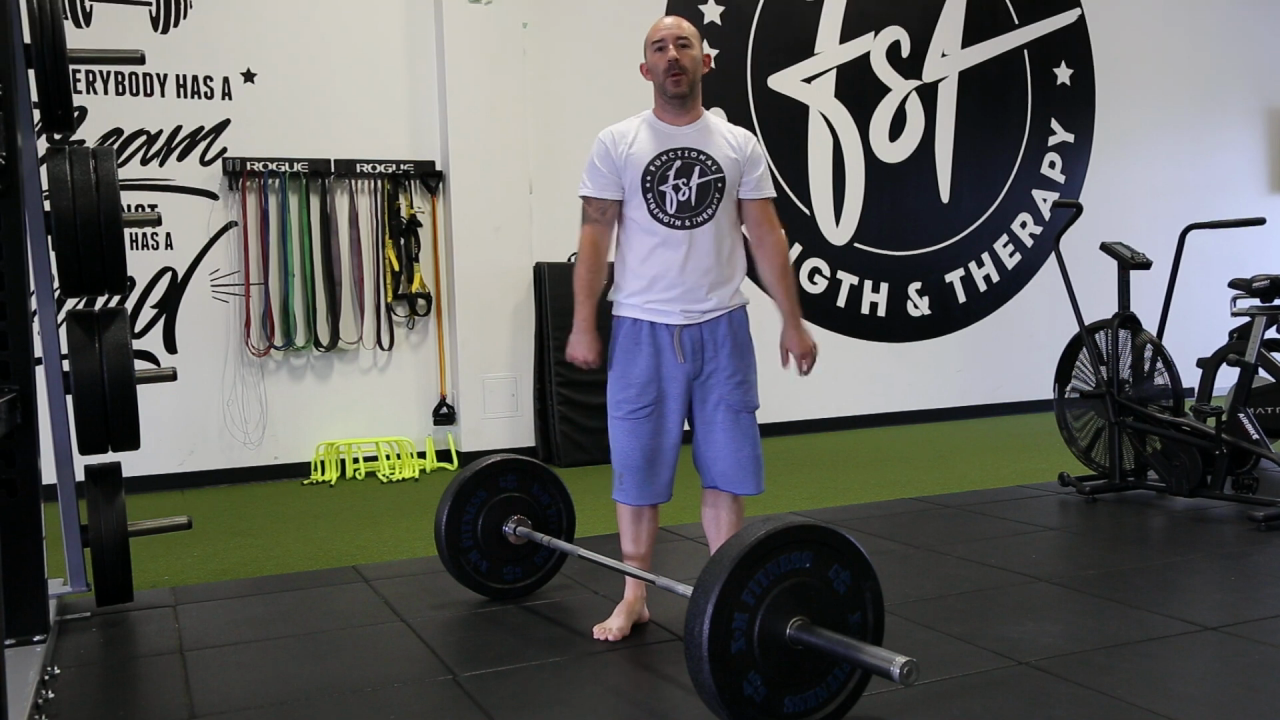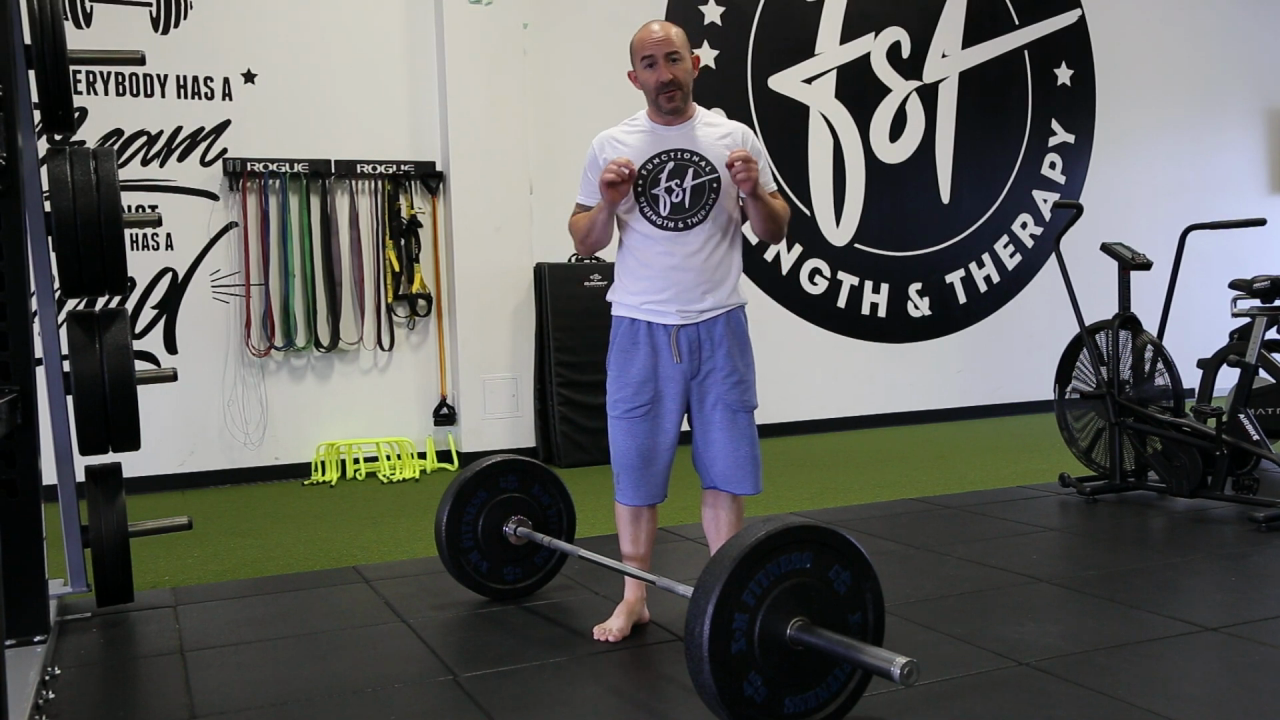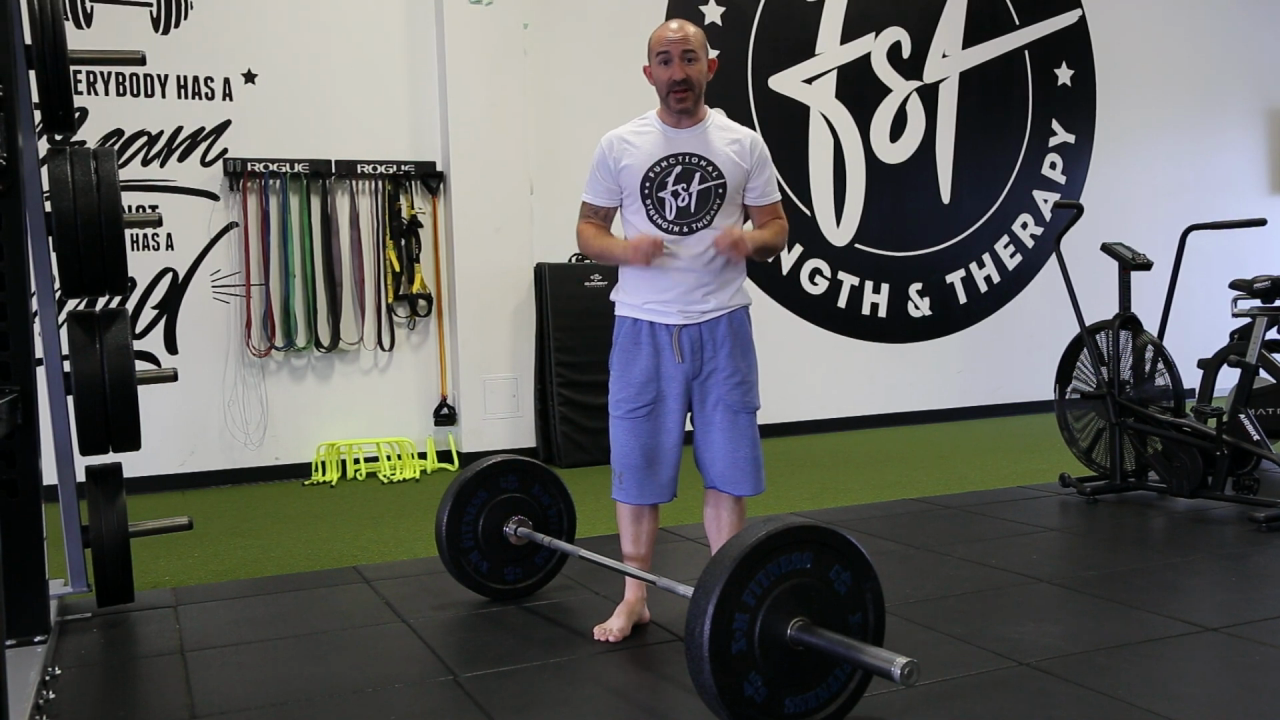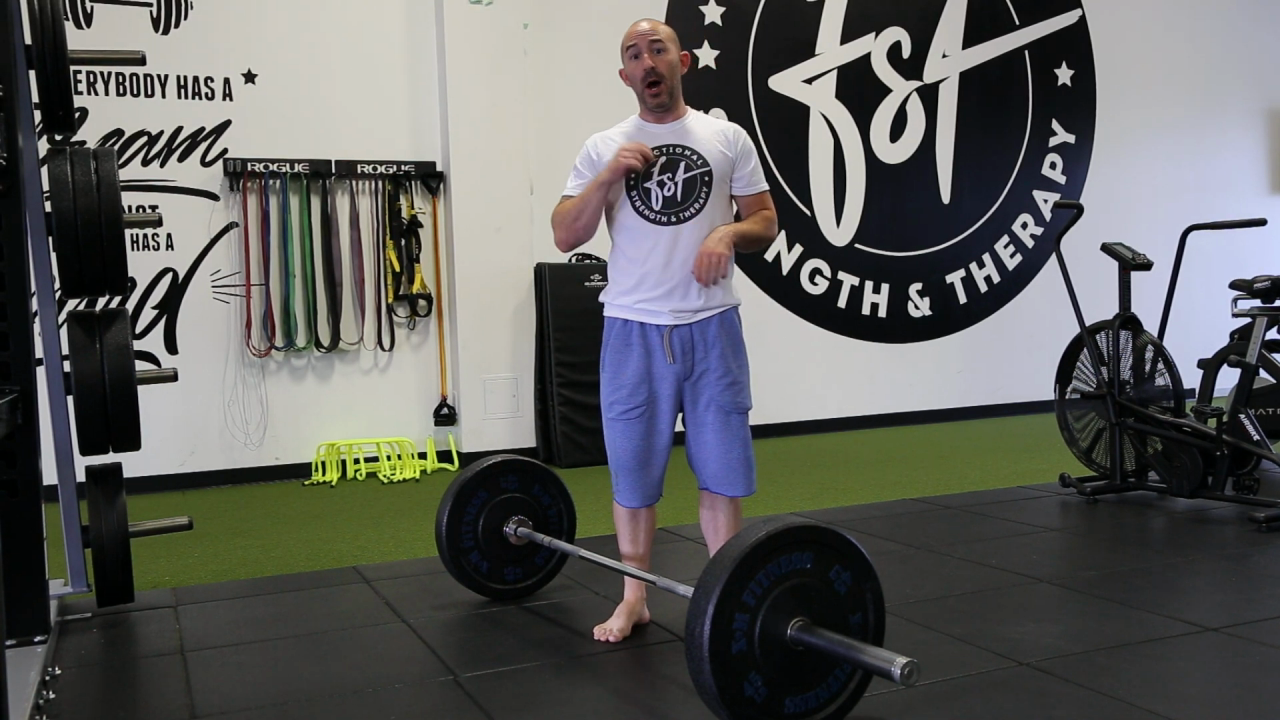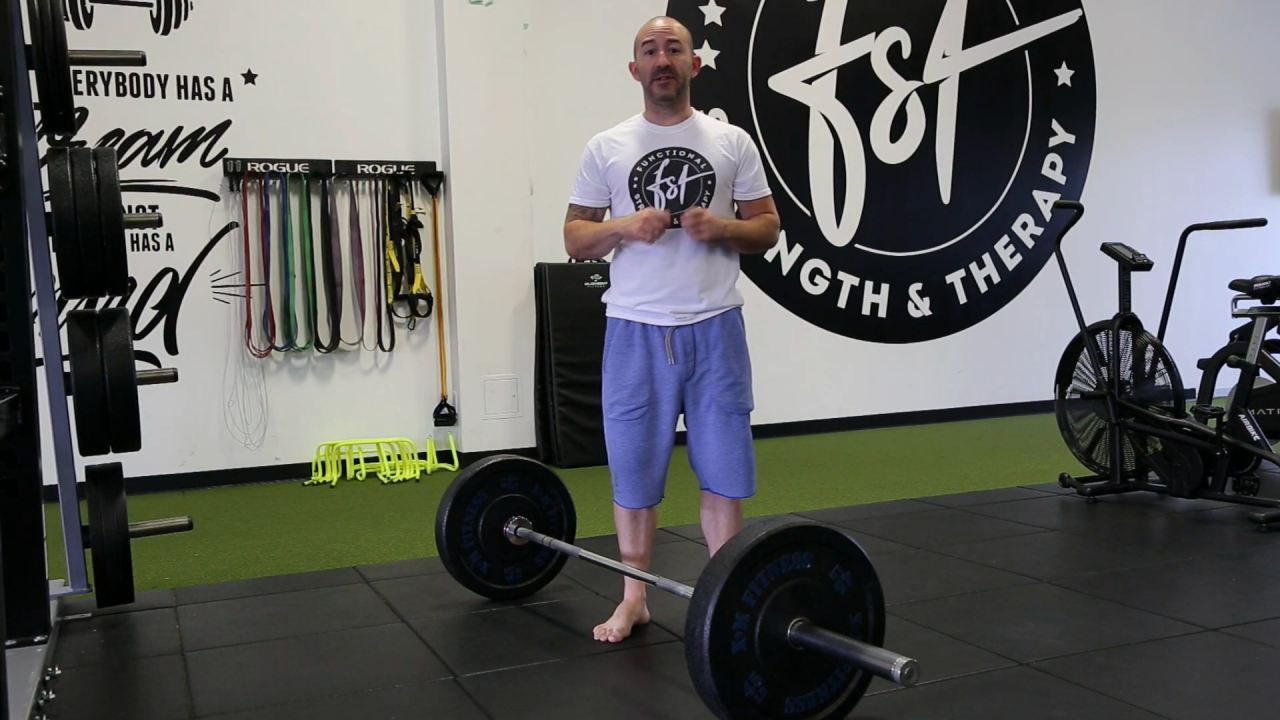
dt=1s
person 1, frame 1
left shoulder: (739, 145)
right shoulder: (616, 143)
left elbow: (766, 235)
right elbow: (595, 238)
left wrist: (793, 318)
right wrist: (583, 324)
left hip: (720, 326)
right hip: (643, 329)
left knee: (726, 467)
right knee: (637, 467)
right ankle: (634, 597)
person 1, frame 2
left shoulder: (734, 137)
right shoulder: (611, 146)
left elbow: (777, 230)
right elbow: (583, 241)
left wrist: (753, 191)
right wrist: (609, 202)
left hip: (717, 325)
right hip: (641, 328)
left knee: (725, 464)
right knee: (636, 463)
right ankle: (634, 597)
person 1, frame 3
left shoulder: (744, 144)
right shoulder: (619, 145)
left elbow: (777, 230)
right elbow: (588, 232)
left wrist: (749, 242)
right wrist: (624, 249)
left hip: (721, 326)
right hip: (644, 329)
left knee: (727, 466)
right knee: (637, 464)
right ankle: (634, 598)
person 1, frame 4
left shoulder: (727, 138)
right shoulder: (603, 146)
left elbow: (766, 221)
right elbow: (565, 235)
left wrist: (727, 233)
right wrist: (608, 178)
left hip: (711, 324)
right hip: (635, 329)
left knee: (722, 465)
right knee: (633, 464)
right ankle: (634, 598)
person 1, frame 5
left shoulder: (732, 142)
right shoulder: (606, 148)
left elbow: (768, 229)
right elbow: (575, 239)
left wrist: (723, 228)
right wrist: (626, 228)
left hip: (714, 327)
right hip: (637, 330)
left knee: (722, 466)
right knee: (633, 466)
right ankle: (633, 598)
